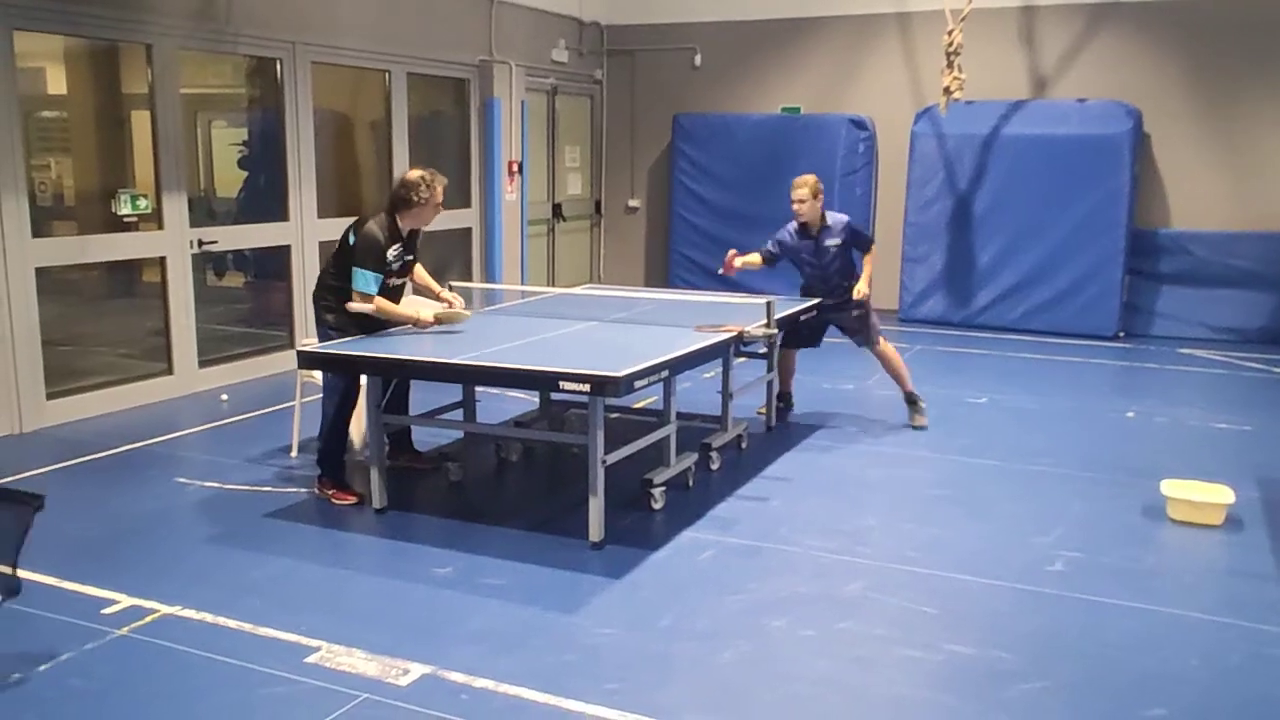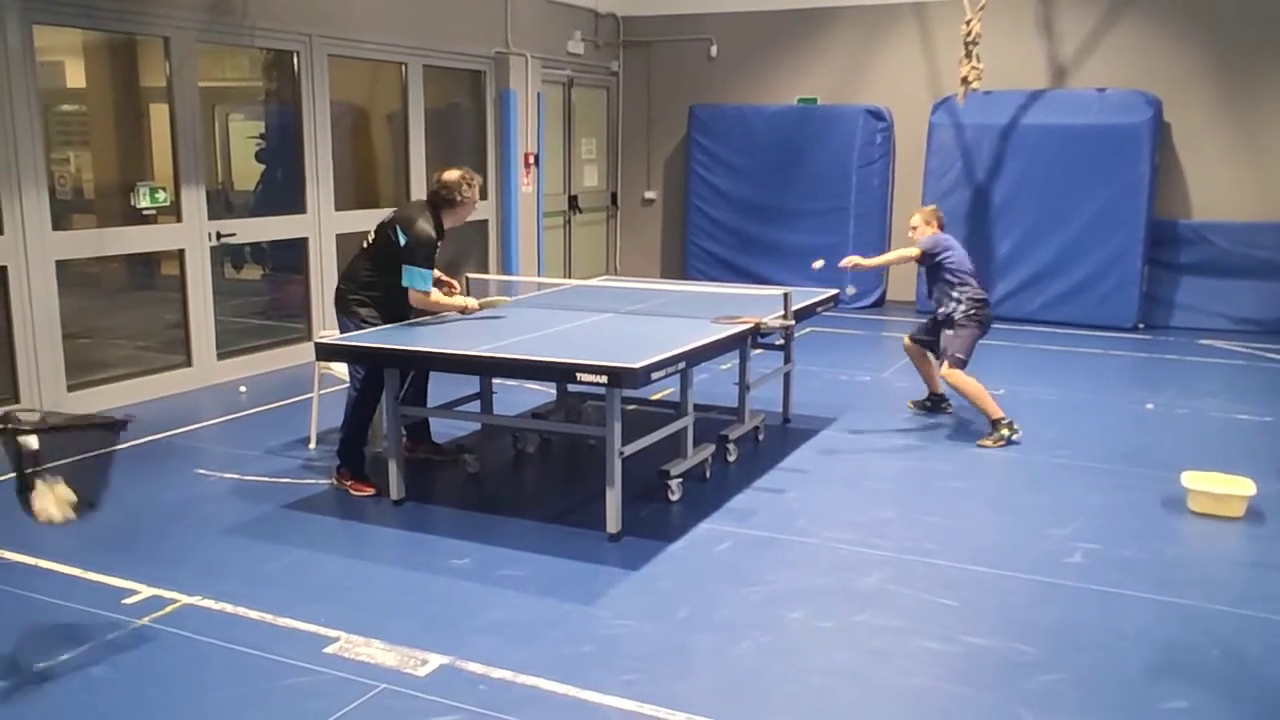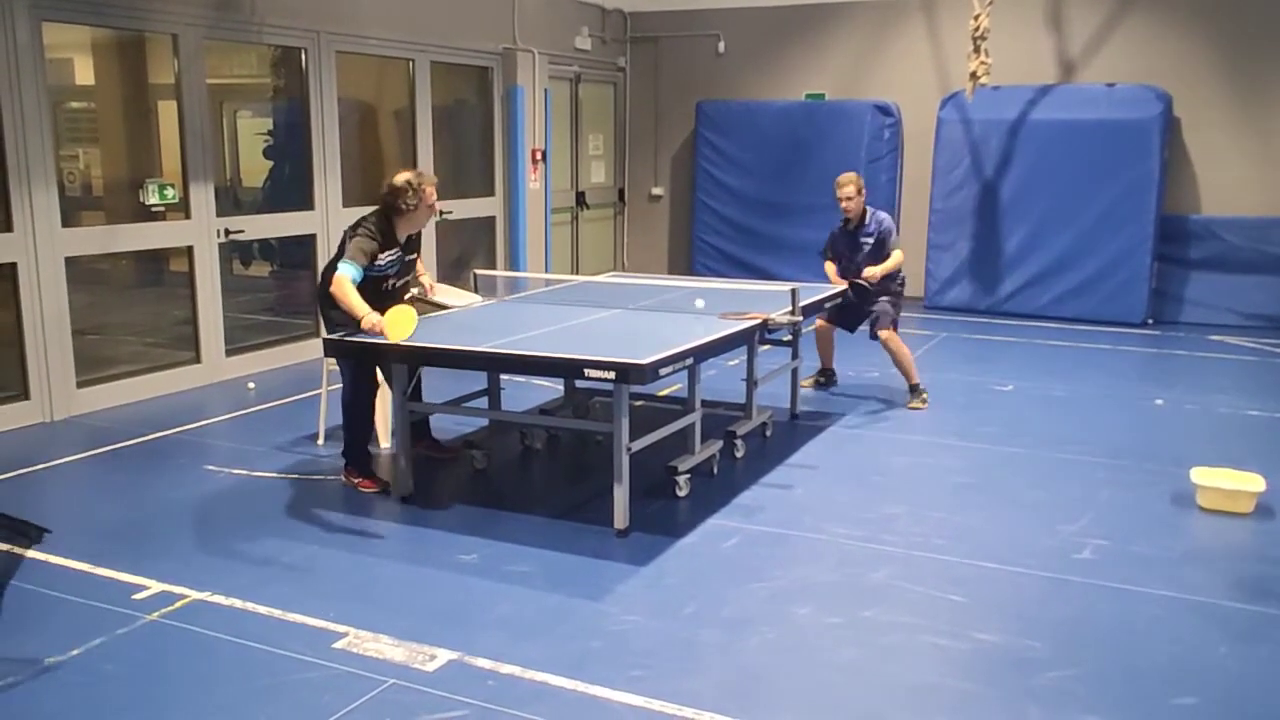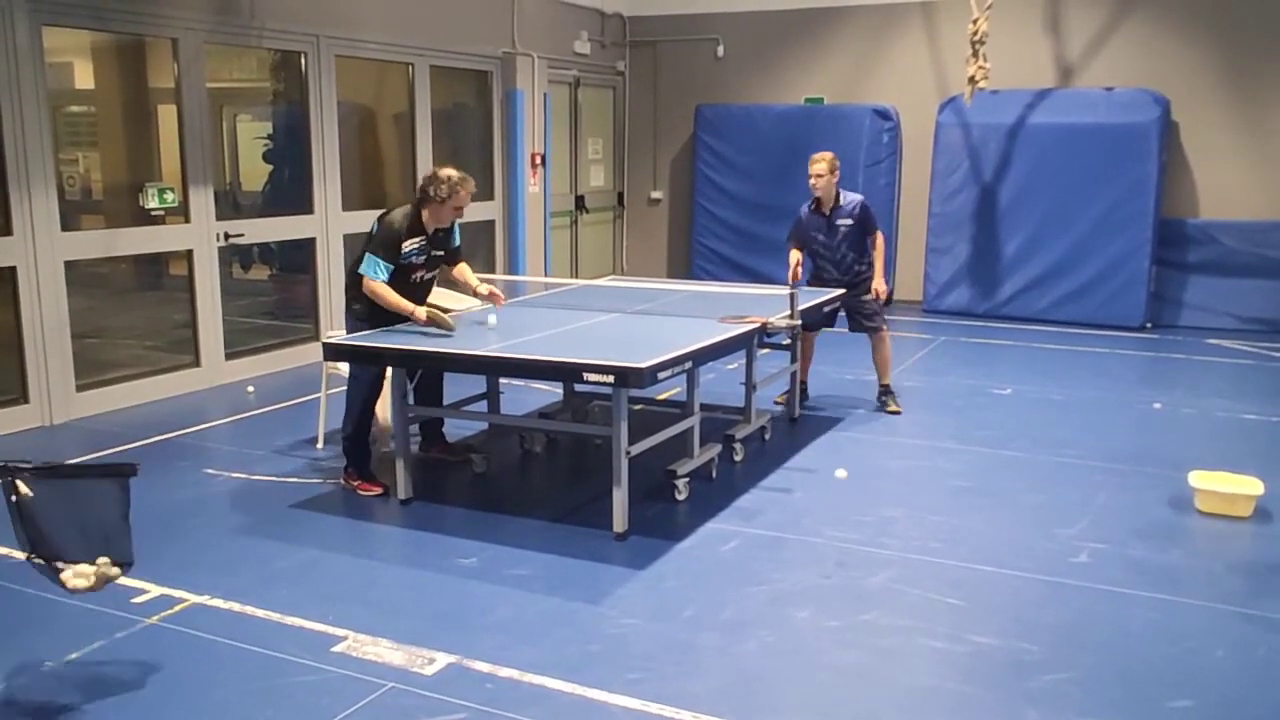
dt=1s
person 1, frame 1
left shoulder: (410, 228)
right shoulder: (373, 235)
left elbow: (409, 267)
right elbow: (359, 299)
left wrist: (439, 292)
right wrist: (412, 318)
left hip: (376, 315)
right hip: (340, 315)
left knee: (396, 376)
right knee: (343, 392)
left ankle: (400, 448)
right ankle: (330, 477)
person 1, frame 2
left shoulder: (426, 215)
right shoulder: (423, 233)
right elbow: (418, 297)
left wrist: (437, 277)
right wrist: (458, 304)
left hip: (390, 303)
right hip: (362, 305)
left knee: (414, 367)
right knee: (369, 383)
left ankle: (418, 440)
right ankle: (348, 468)
person 1, frame 3
left shoulder: (411, 228)
right shoulder: (368, 236)
right elbow: (339, 284)
left wrist: (421, 274)
right wrist: (366, 316)
left hip: (386, 309)
right hip: (347, 312)
right knee: (362, 383)
left ankle: (420, 436)
right ankle: (356, 466)
person 1, frame 4
left shoulder: (447, 227)
right shoulder: (395, 226)
left elbow: (455, 262)
right elbow: (371, 284)
left wrist: (478, 287)
right wrist: (413, 311)
left hip: (411, 308)
right hip: (369, 309)
left knee: (429, 368)
right knee: (367, 382)
left ankle: (432, 439)
right ankle: (355, 468)
person 2, frame 1
left shoulder: (843, 225)
right shoulder: (788, 235)
left elbow: (869, 249)
right elbow: (764, 258)
left wrist: (864, 282)
right wrist: (740, 262)
left hip: (848, 299)
right hip: (814, 300)
left knee: (878, 344)
right knee: (788, 347)
left ankle: (913, 400)
right ankle: (784, 399)
person 2, frame 2
left shoulder: (940, 241)
right shoulder: (934, 251)
left elbow: (910, 253)
left wrist: (867, 262)
left hip: (966, 316)
right hip: (948, 315)
left knee: (950, 372)
right knee: (912, 343)
left ankle: (1003, 425)
right ankle: (937, 398)
person 2, frame 3
left shoulder: (881, 222)
right shoulder: (838, 230)
left elbow: (898, 256)
right elbow: (830, 261)
left wrist: (880, 270)
right wrist: (836, 279)
left hip: (883, 290)
left knee: (886, 335)
right knee: (822, 326)
left ankle: (917, 389)
right ankle: (827, 374)
person 2, frame 4
left shoulder: (857, 205)
right shoulder: (806, 213)
left elbow: (876, 238)
right elbow: (796, 246)
left wrist: (878, 276)
right wrist: (794, 263)
left hip: (859, 283)
right hip: (823, 283)
left knee: (879, 332)
right knee: (805, 332)
left ankle: (884, 391)
right ankle: (801, 388)
